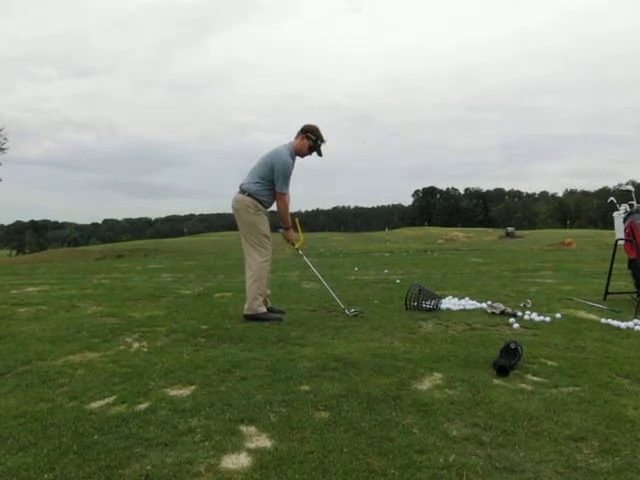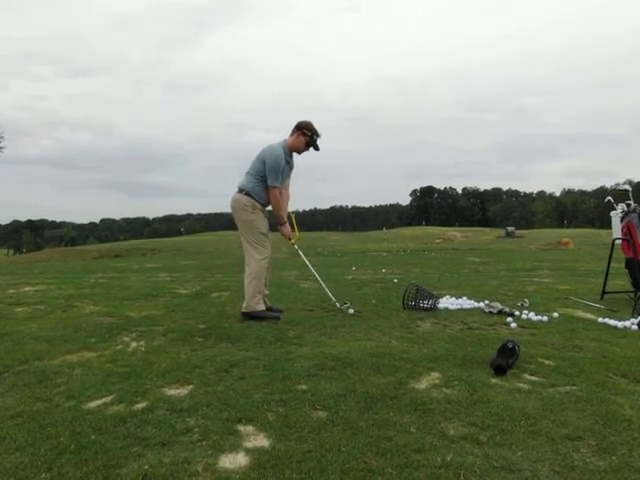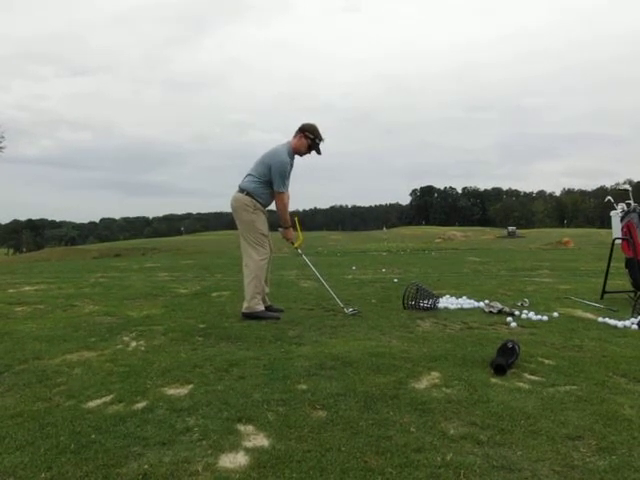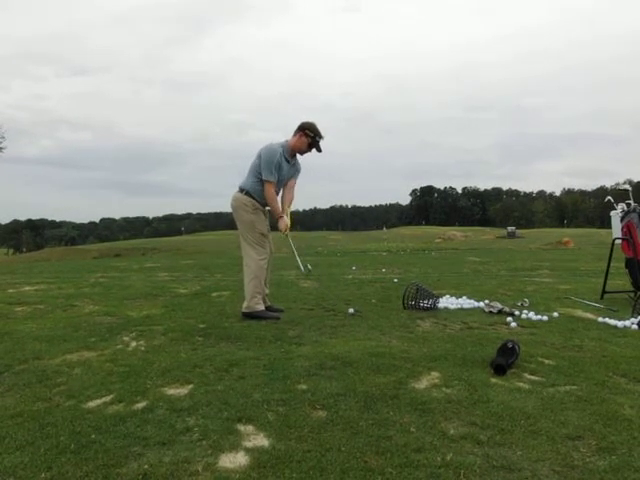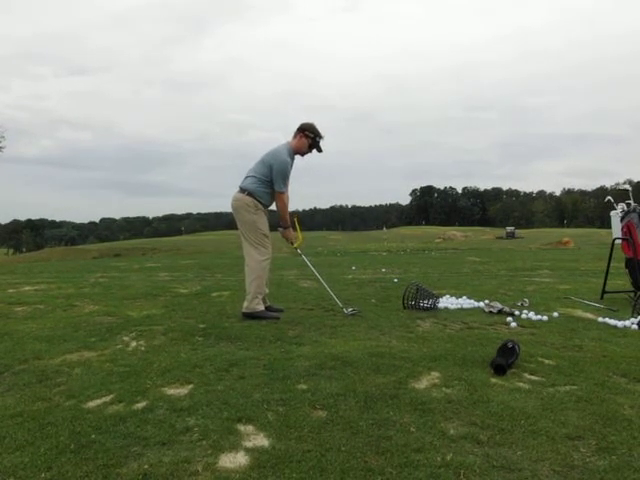
dt=1s
person 1, frame 1
left shoulder: (286, 155)
right shoulder: (284, 159)
left elbow: (284, 195)
right elbow: (281, 199)
left wrist: (286, 224)
right wrist: (288, 227)
left hip: (251, 204)
right hip: (249, 205)
left knee: (262, 254)
right knee: (260, 255)
left ankle: (261, 303)
right ankle: (254, 308)
person 1, frame 2
left shoulder: (289, 160)
right shoulder: (275, 154)
left elbow: (284, 191)
right elbow: (273, 193)
left wrist: (286, 219)
right wrist: (283, 223)
left hip: (255, 205)
right hip: (247, 204)
left knee: (264, 254)
right knee: (259, 254)
left ankle: (260, 302)
right ankle: (252, 306)
person 1, frame 3
left shoulder: (286, 156)
right shoulder: (281, 158)
left elbow: (284, 193)
right elbow: (280, 198)
left wrist: (285, 224)
right wrist: (287, 226)
left hip: (252, 204)
right hip: (248, 204)
left knee: (264, 252)
right knee: (257, 254)
left ankle: (260, 301)
right ankle: (252, 307)
person 1, frame 4
left shoulder: (295, 165)
right shoulder: (272, 151)
left elbow: (288, 190)
right elbow: (268, 189)
left wrist: (286, 215)
right wrist: (280, 217)
left hip: (258, 206)
right hip: (247, 203)
left knee: (265, 253)
right knee: (257, 254)
left ankle: (261, 301)
right ankle: (252, 306)
person 1, frame 5
left shoulder: (285, 155)
right shoulder: (282, 158)
left elbow: (283, 194)
right elbow: (280, 198)
left wrist: (286, 224)
right wrist: (286, 226)
left hip: (251, 204)
right hip: (249, 203)
left knee: (261, 253)
right knee: (259, 254)
left ankle: (260, 301)
right ankle: (253, 306)
